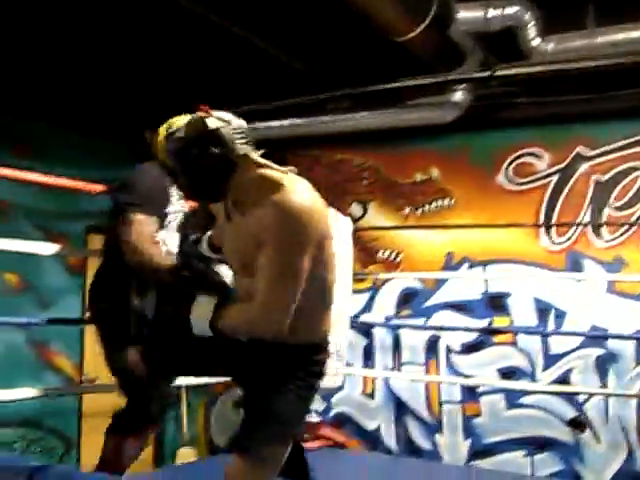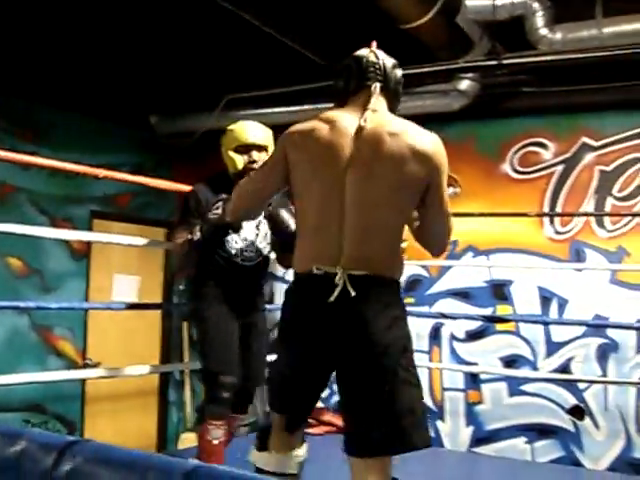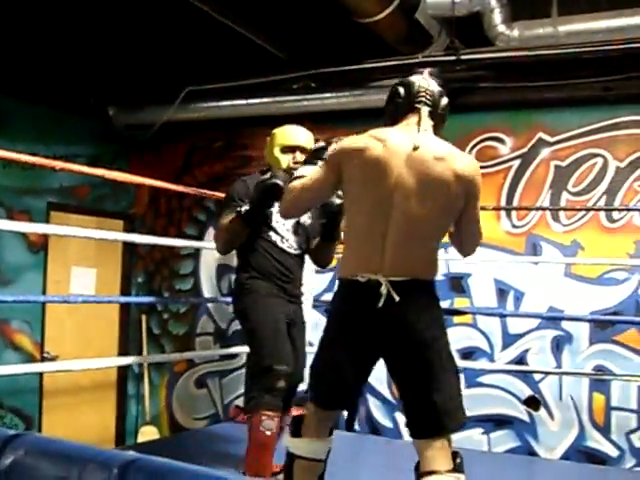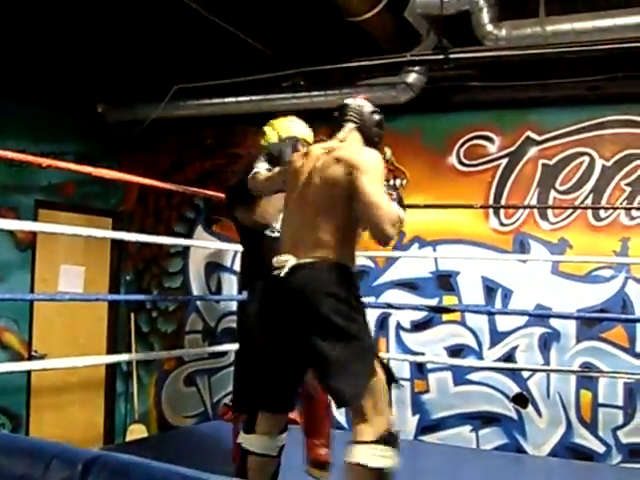
dt=1s
person 1, frame 1
left shoulder: (292, 207)
right shoulder: (234, 194)
left elbow: (270, 319)
left wrist: (211, 315)
left hip: (291, 359)
right hip: (249, 336)
person 1, frame 2
left shoulder: (301, 137)
right shoulder: (425, 146)
left elbow: (236, 209)
right elbow: (437, 244)
left hip: (307, 300)
right hip: (375, 306)
left knee: (285, 423)
person 1, frame 3
left shoulder: (354, 149)
right shoulder: (462, 167)
left elbow: (289, 206)
right elbow: (466, 246)
left wrist: (325, 165)
left hip: (354, 302)
right hip: (415, 307)
left knee: (319, 413)
right knee: (435, 443)
person 1, frame 4
left shoulder: (300, 159)
right shoulder: (363, 157)
left elbow: (259, 183)
right elbow: (384, 231)
left wrist: (257, 168)
right wrist: (393, 205)
left hip: (279, 288)
right hip: (325, 285)
left knee: (271, 411)
right knee: (373, 416)
person 2, frame 1
left shoulder: (174, 195)
right shoulder: (150, 179)
right elbow: (136, 246)
left hip: (145, 302)
right hip: (121, 303)
left knee: (154, 397)
right knee: (147, 401)
left ankle: (106, 476)
person 2, frame 2
right shoulder: (206, 195)
left elbow: (289, 259)
right elbow: (181, 260)
left wrist: (286, 230)
right wrist: (206, 232)
left hip: (252, 304)
right hip: (214, 299)
left knee: (246, 388)
right knee: (223, 388)
left ankle: (216, 453)
person 2, frame 3
right shoulder: (248, 186)
left elbow: (322, 259)
right elbow: (223, 244)
left wrist: (332, 224)
right wrist: (256, 204)
left hip: (291, 299)
right hip: (257, 293)
left knee: (289, 383)
right knee: (275, 375)
person 2, frame 4
right shoulder: (246, 187)
right elbow: (261, 219)
right wrist: (278, 167)
right hip: (260, 294)
right knee: (250, 386)
left ankle: (318, 450)
